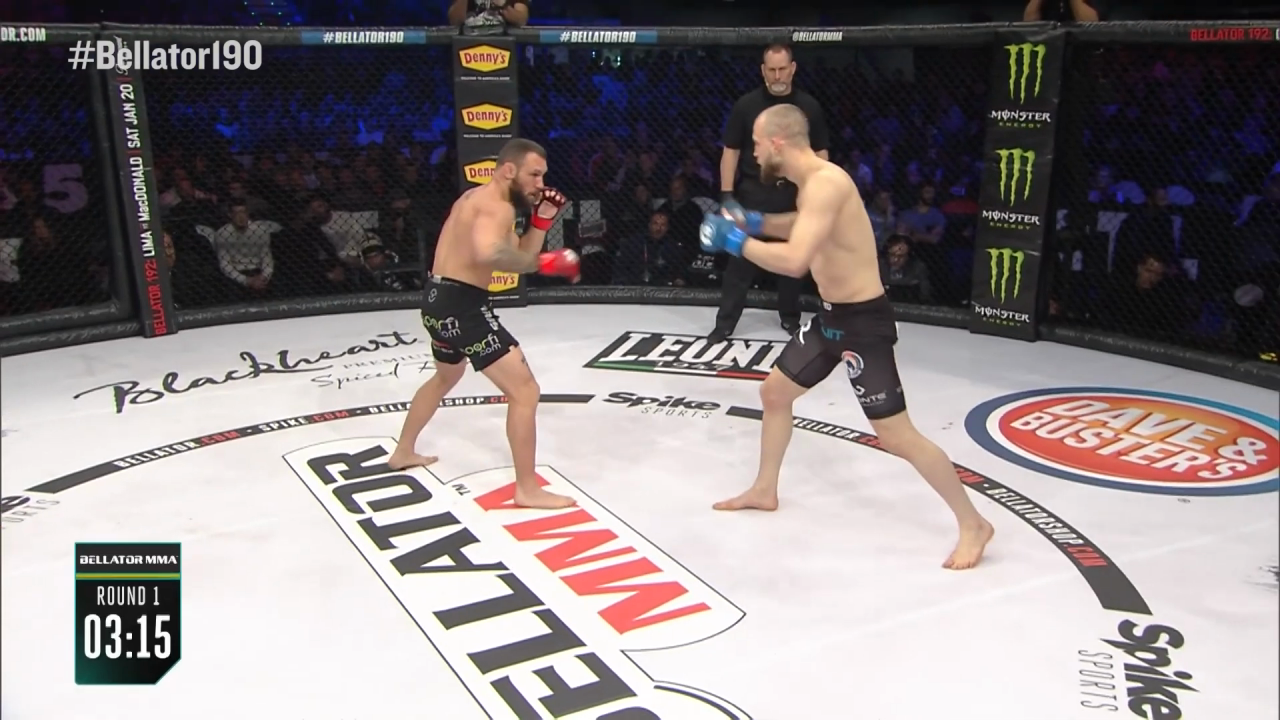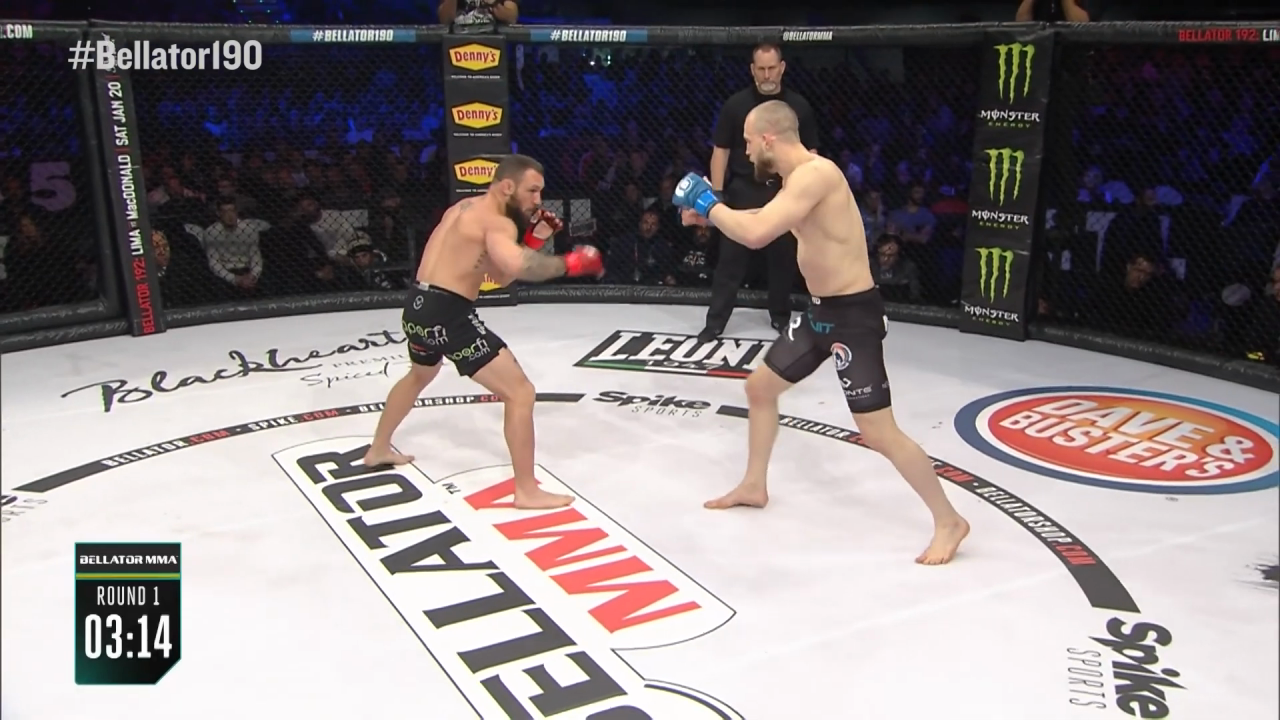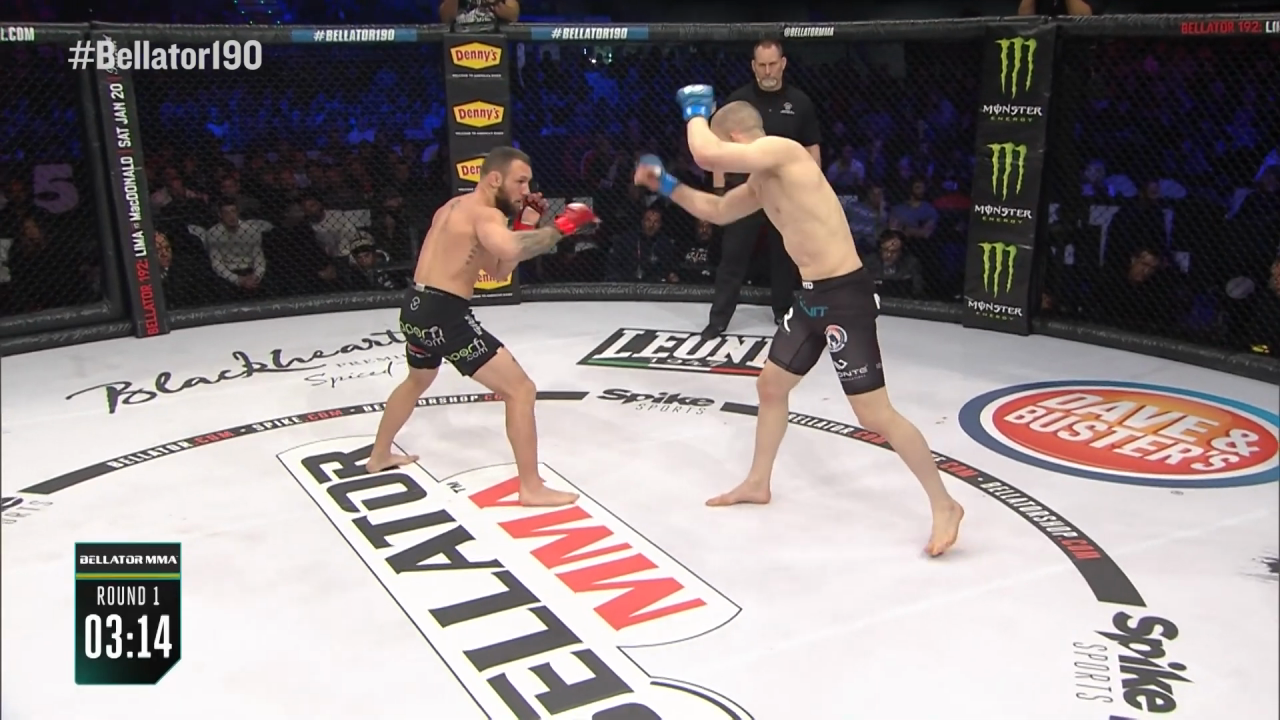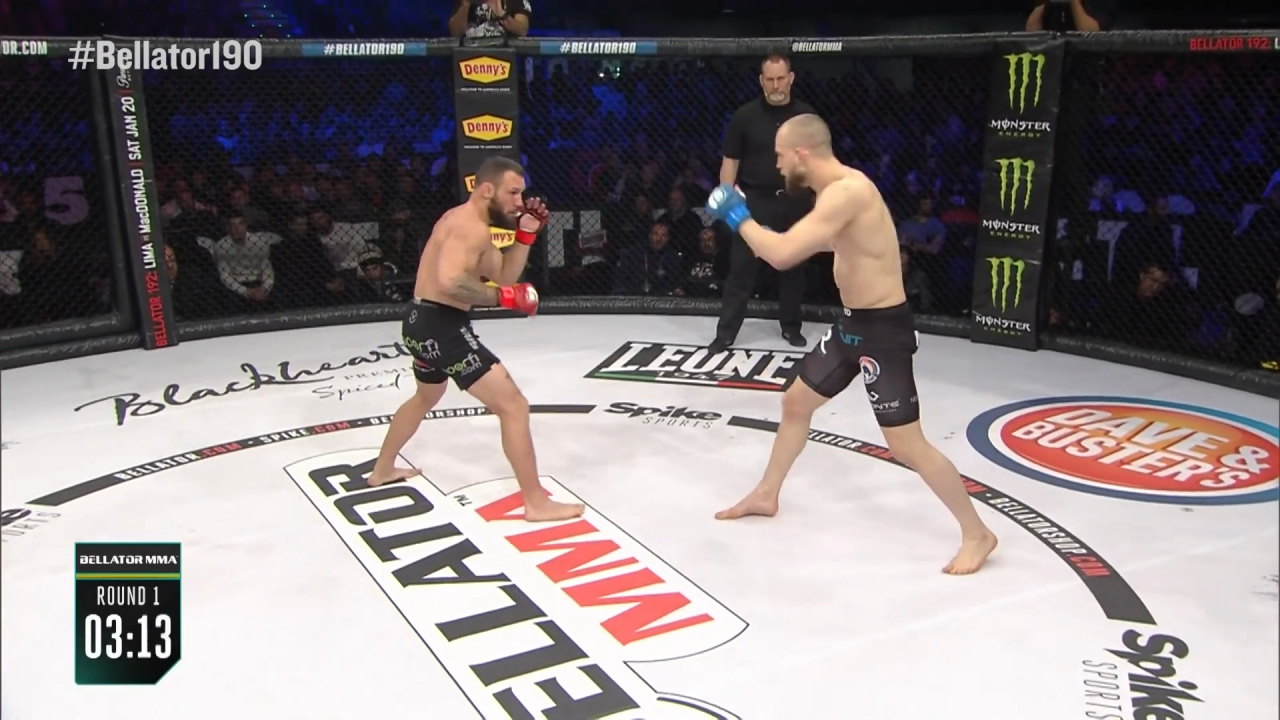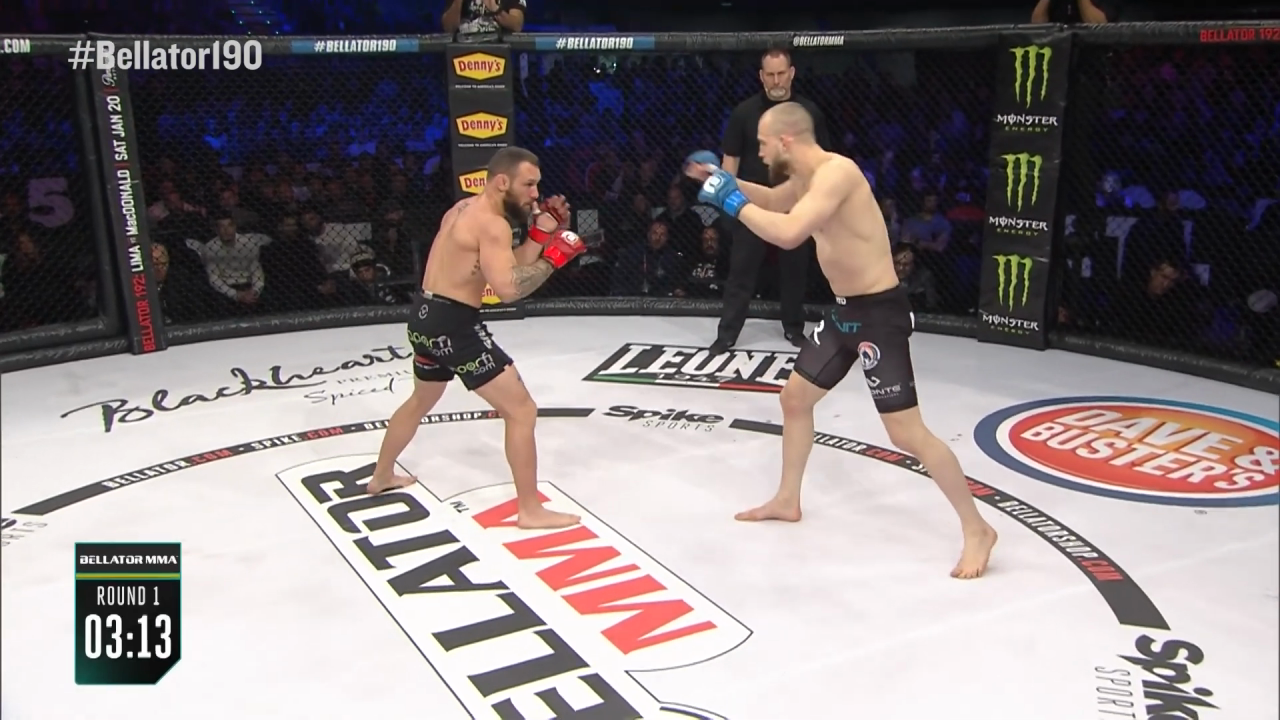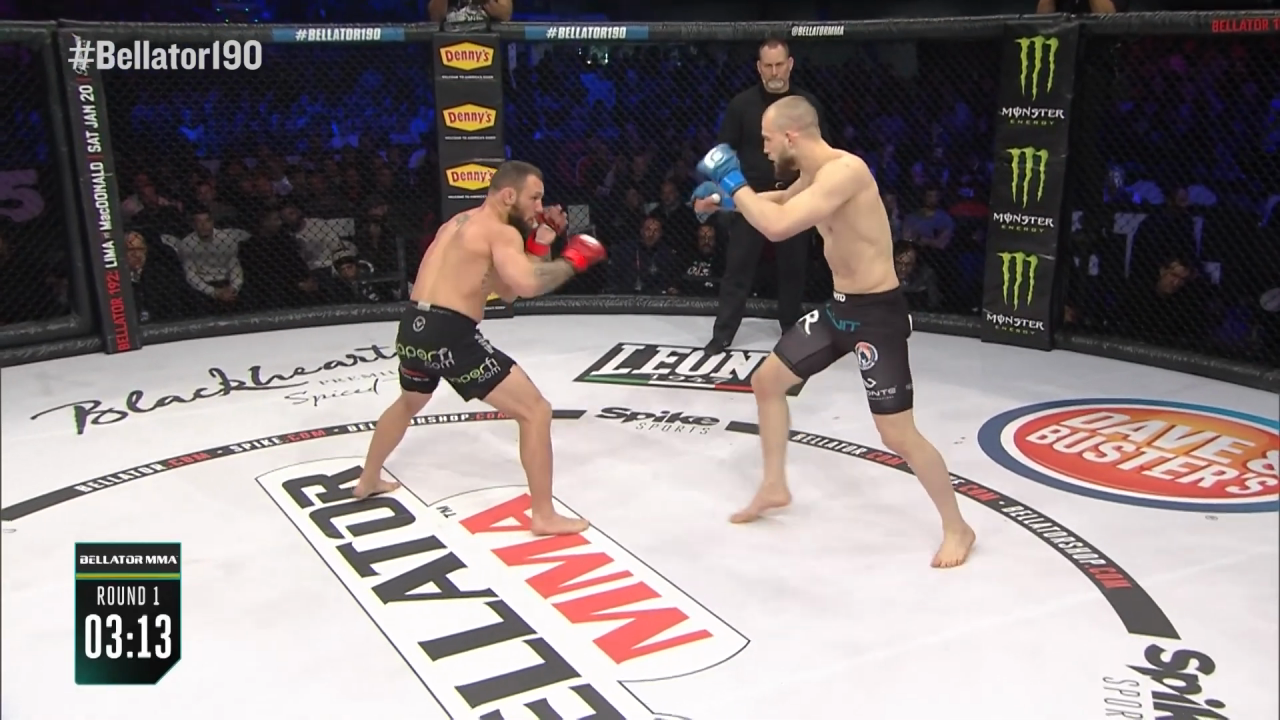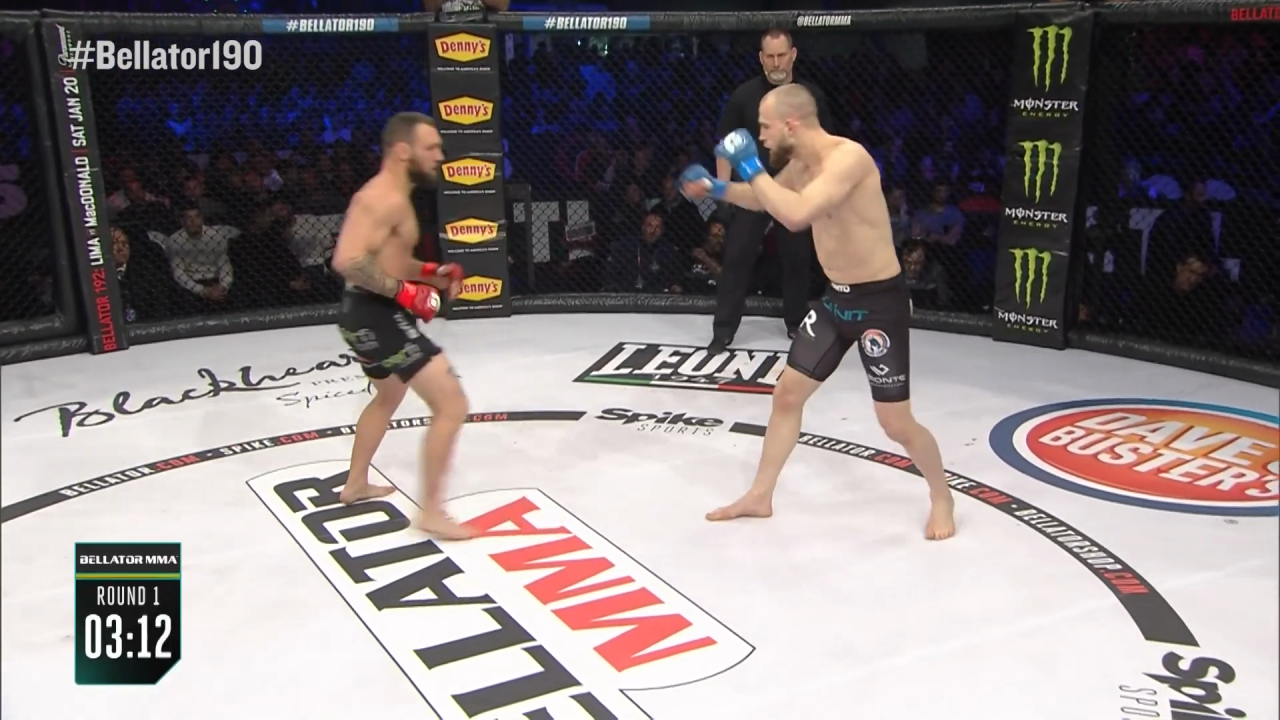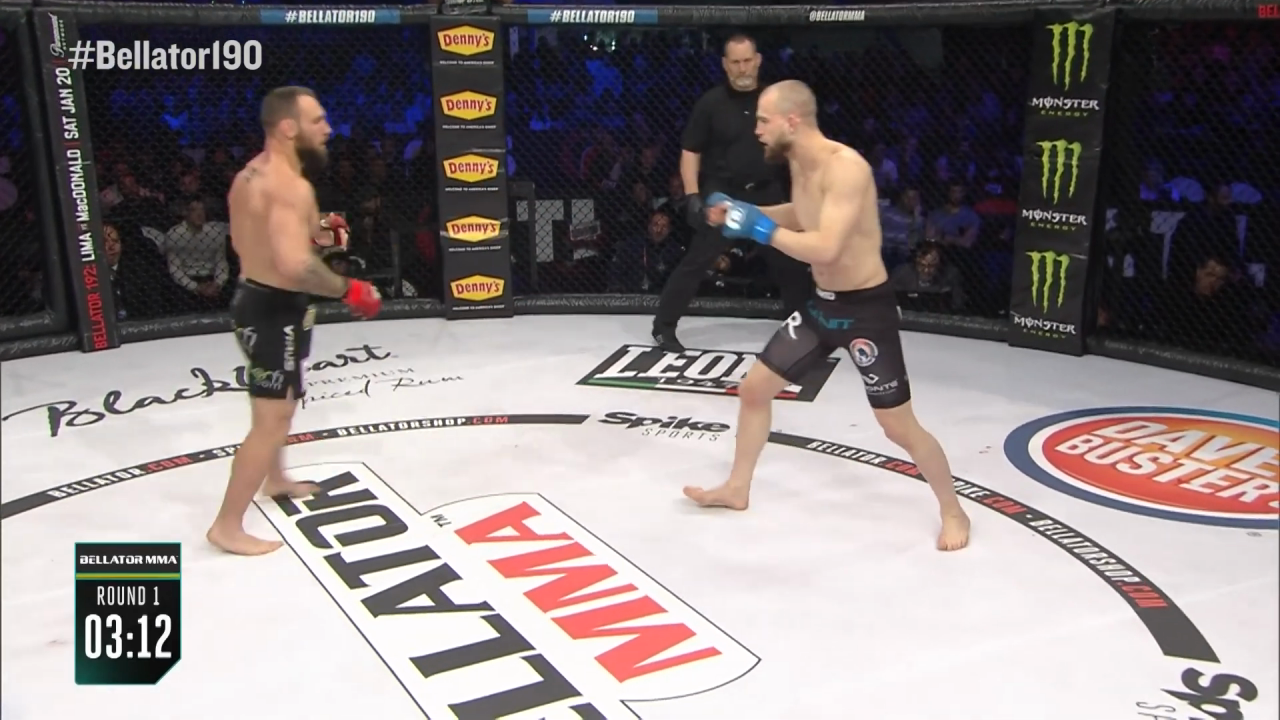
dt=0.4s
person 1, frame 1
left shoulder: (826, 183)
right shoulder: (810, 180)
left elbow: (795, 261)
left wrist: (736, 242)
right wrist: (756, 223)
left hip: (864, 321)
right hip: (831, 315)
left knee: (897, 437)
right knee: (774, 393)
left ankle: (972, 526)
right ankle: (764, 490)
person 1, frame 2
left shoulder: (816, 174)
right shoulder: (797, 175)
left elbow: (756, 234)
right elbow: (764, 220)
left wrist: (708, 205)
right wrist: (709, 204)
left hip: (854, 315)
right hip: (820, 311)
left knee: (878, 433)
right knee: (759, 388)
left ankle: (948, 522)
right ankle: (753, 487)
person 1, frame 3
left shoulder: (781, 150)
right shoulder: (763, 176)
left elbow: (705, 154)
right elbow: (717, 211)
left wrist: (695, 112)
right wrist: (665, 183)
left hip: (845, 296)
right hip: (811, 295)
left knee: (875, 414)
right knee: (770, 386)
left ankle: (944, 506)
right ankle: (757, 484)
person 1, frame 4
left shoulder: (847, 192)
right shoulder: (836, 187)
left elbow: (782, 254)
left wrist: (739, 217)
right wrist: (781, 239)
left hip: (884, 329)
right hip: (852, 323)
left knee: (907, 446)
right knee: (795, 404)
left ankle: (977, 535)
right ankle: (765, 496)
person 1, frame 5
left shoulder: (836, 172)
right shoulder: (809, 176)
left elbow: (789, 232)
right elbow: (775, 202)
left wrist: (734, 203)
right wrist: (723, 179)
left hip: (880, 313)
right hip: (844, 311)
left knee: (908, 433)
right knee: (793, 399)
left ankle: (977, 531)
right ankle: (786, 500)
person 1, frame 6
left shoulder: (844, 172)
right shoulder: (815, 173)
left elbow: (778, 225)
right elbow: (781, 202)
left wrist: (733, 183)
right wrist: (730, 197)
left hip: (878, 313)
right hip: (839, 306)
left knee: (898, 435)
right knee: (766, 382)
left ankle: (956, 528)
right ankle: (773, 487)
person 1, frame 7
left shoulder: (849, 157)
right shoulder: (804, 162)
left elbow: (796, 215)
right elbow: (766, 198)
left wrist: (751, 165)
right wrist: (717, 187)
left hip: (881, 301)
right hip: (836, 298)
left knee: (896, 423)
right knee: (786, 395)
left ankle: (941, 498)
right ankle: (760, 496)
person 1, frame 8
left shoulder: (845, 167)
right shoulder: (799, 163)
left elbow: (826, 249)
left wrist: (762, 230)
right wrist: (745, 212)
left hip: (867, 308)
right hip: (821, 304)
left knee: (900, 428)
right knee: (753, 389)
left ankle: (952, 513)
right ankle: (736, 489)
person 2, frame 1
left shoulder: (479, 198)
right shoulder: (496, 206)
left elbow: (516, 257)
right elbow: (491, 256)
left wrist: (543, 219)
right wrist: (548, 262)
left hip: (440, 300)
right hip: (461, 306)
left knee: (446, 378)
right knee: (525, 392)
left ankle: (403, 453)
right ankle: (527, 489)
person 2, frame 2
left shoulder: (467, 208)
right shoulder: (495, 221)
left elbow: (501, 276)
right elbow: (518, 265)
left wrist: (534, 238)
right wrist: (570, 263)
left hip: (420, 307)
right hip: (448, 314)
left knee: (419, 376)
right knee: (520, 394)
left ankle: (379, 450)
right ankle: (527, 490)
person 2, frame 3
left shoulder: (456, 206)
right shoulder: (484, 214)
left elbow: (498, 270)
right elbow: (510, 250)
left wrist: (525, 225)
right wrist: (561, 227)
left hip: (417, 307)
right hip: (446, 315)
left knee: (417, 381)
right knee: (521, 392)
left ankle: (380, 455)
right ankle: (532, 488)
person 2, frame 4
left shoulder: (459, 219)
right shoulder: (471, 228)
left elbow: (504, 275)
right elbow: (449, 283)
left wrist: (526, 234)
right wrist: (505, 297)
left hip: (420, 322)
right hip: (443, 326)
left knee: (425, 398)
right knee: (514, 407)
left ankle: (383, 469)
right ankle: (536, 502)
person 2, frame 5
left shoulder: (465, 209)
right shoulder: (491, 224)
left elbow: (509, 270)
right elbow: (509, 288)
left wrist: (541, 231)
right wrist: (555, 257)
left hip: (428, 318)
right hip: (455, 325)
left knee: (420, 401)
right knee: (522, 411)
left ankle: (381, 477)
right ankle: (531, 511)
person 2, frame 6
left shoulder: (459, 223)
right shoulder: (501, 232)
left elbow: (506, 286)
right elbow: (526, 284)
left wrist: (539, 245)
right wrist: (575, 260)
left hip: (414, 328)
right hip: (451, 335)
left knee: (407, 405)
right knee: (535, 413)
left ankle: (368, 480)
right ankle: (544, 514)
person 2, frame 7
left shoulder: (377, 194)
right shoulder: (387, 200)
right elbow: (348, 261)
left wrist: (430, 273)
right wrist: (405, 292)
left hip: (364, 314)
right hip: (380, 318)
left knee: (388, 400)
right knee: (452, 406)
left ankle: (356, 484)
right ankle: (432, 510)
person 2, frame 8
left shoulder: (250, 175)
right shoulder: (290, 187)
right elbow: (296, 267)
left wrist: (311, 231)
right wrist: (348, 290)
left hip: (255, 301)
right hip: (275, 312)
left knee: (278, 408)
right knee: (270, 426)
left ankle: (275, 479)
right ankle: (228, 525)
person 3, frame 1
left shoulder: (809, 107)
right shoulder: (746, 105)
left elbow: (820, 152)
right elbow: (731, 150)
right wrist: (727, 192)
left hip: (795, 192)
right hip: (755, 191)
right knee: (740, 259)
left ankle: (790, 317)
right ankle: (725, 322)
person 3, frame 2
left shoulder: (799, 106)
right shoulder: (736, 104)
left elbow: (809, 152)
right elbow: (721, 150)
right wrist: (717, 191)
right hip: (744, 190)
left knee: (783, 258)
right knee: (731, 258)
left ankle: (780, 316)
right ankle: (716, 321)
person 3, frame 3
left shoulder: (800, 102)
right shoulder: (738, 100)
left elbow: (811, 148)
right wrist: (720, 186)
right hip: (745, 186)
left knee: (785, 254)
right knee: (733, 255)
left ankle: (783, 312)
right ankle: (719, 318)
person 3, frame 4
left shoulder: (807, 116)
right shoulder: (745, 115)
right elbow: (729, 160)
left hip: (793, 202)
right hip: (753, 200)
left knee: (792, 268)
right knee: (741, 269)
left ankle: (791, 327)
right ankle: (726, 332)
person 3, frame 5
left shoulder: (809, 112)
right shoulder: (745, 111)
right elbow: (730, 158)
left knee: (795, 267)
right knee: (742, 268)
left ankle: (793, 327)
right ankle: (727, 332)
person 3, frame 6
left shoulder: (808, 104)
right shoulder: (742, 103)
right elbow: (727, 151)
right hip: (752, 193)
left knee: (793, 265)
right knee: (739, 265)
left ankle: (791, 326)
right ankle: (723, 332)
person 3, frame 7
left shoulder: (812, 96)
right shoulder: (744, 95)
left knee: (797, 260)
right knee: (737, 258)
left ankle: (796, 323)
right ankle: (724, 330)
person 3, frame 8
right shoulder: (710, 103)
right elbow: (691, 152)
right wrist: (692, 196)
left hip: (767, 193)
right hip: (722, 194)
left knee: (789, 264)
right knee: (696, 261)
right ankle: (663, 328)
